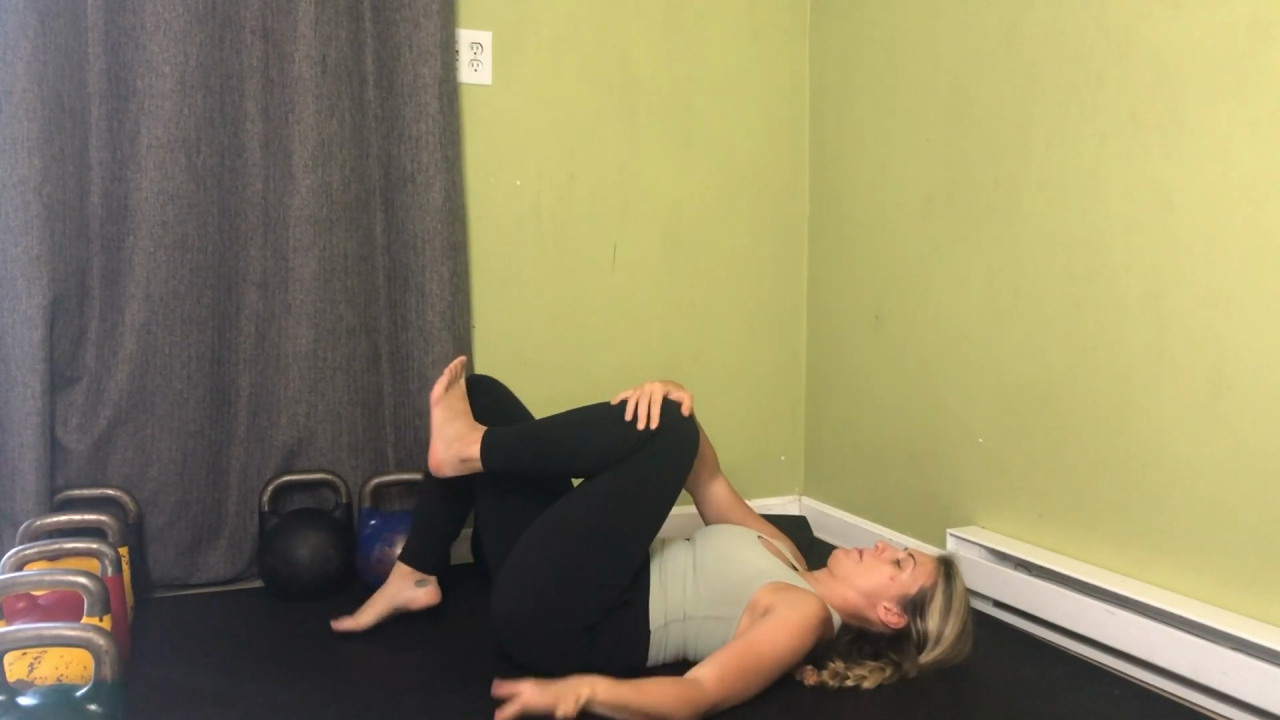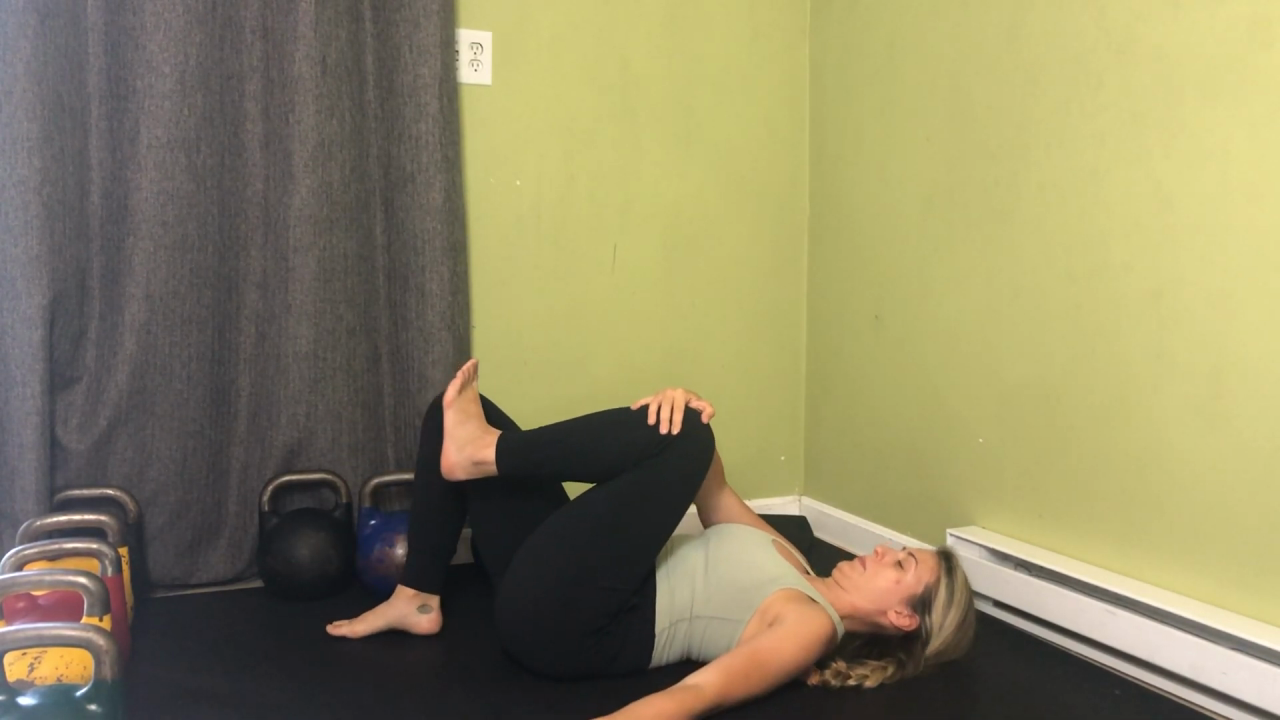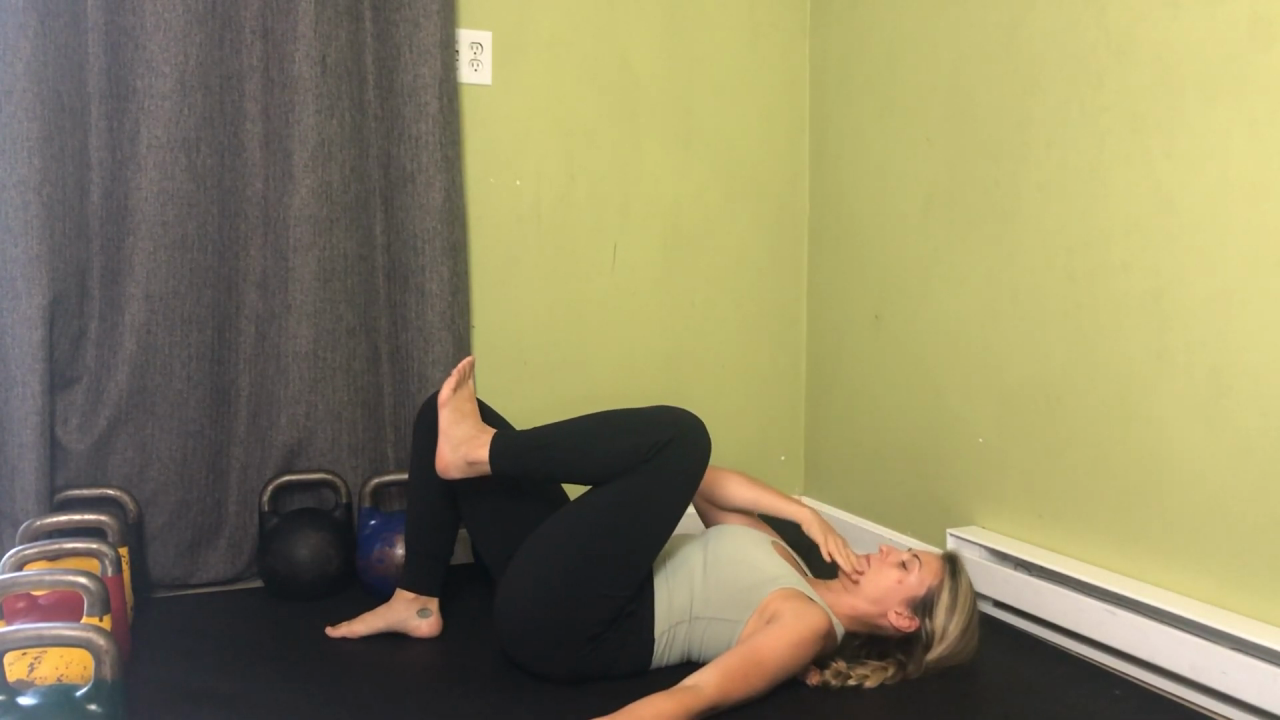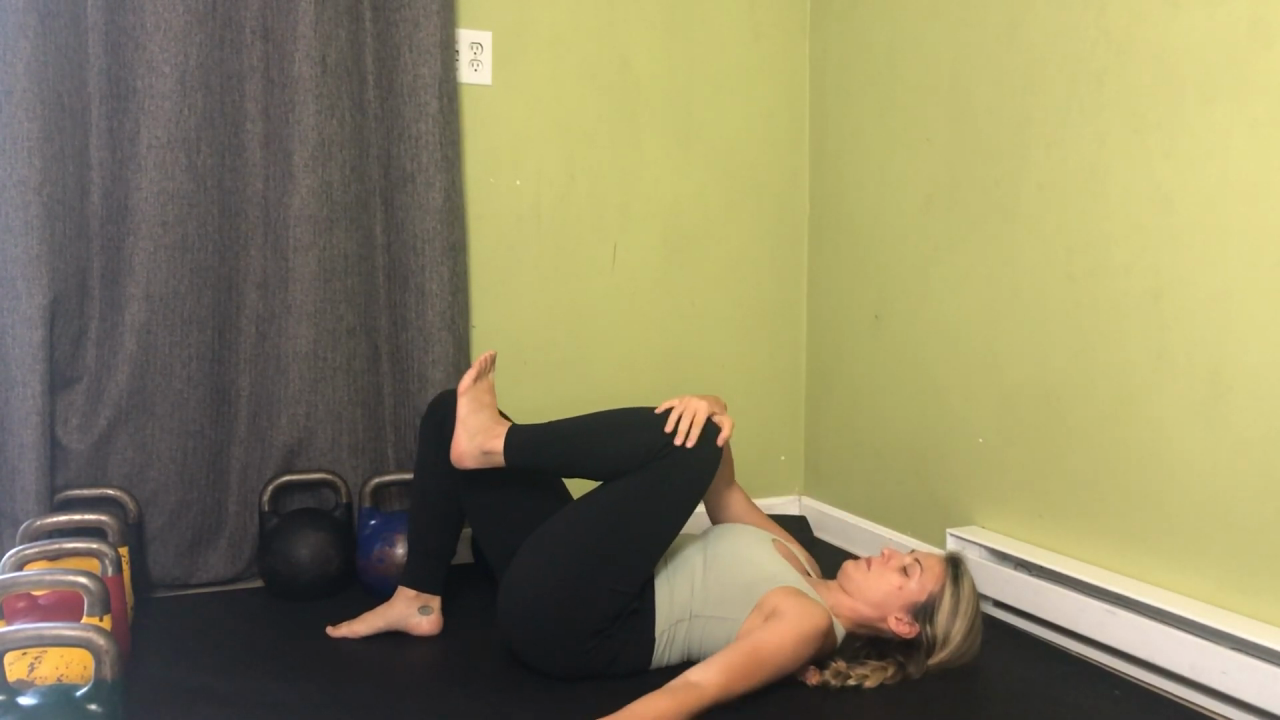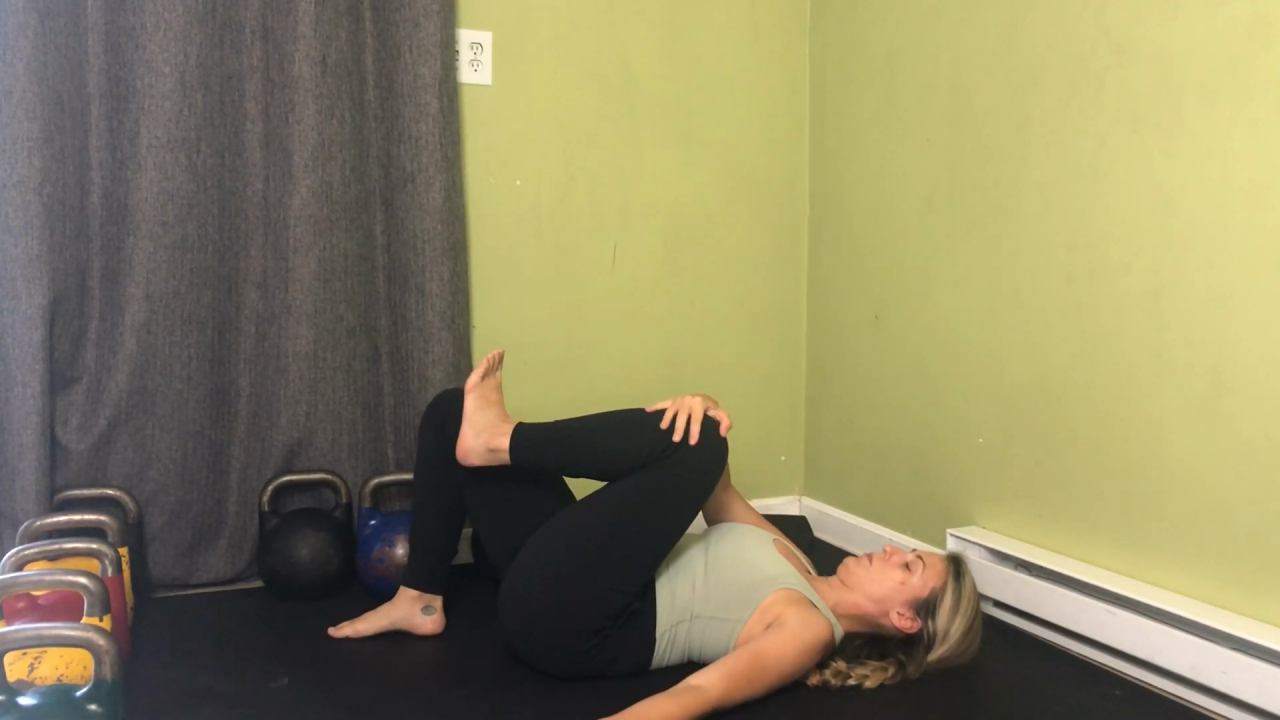
dt=0.5s
person 1, frame 1
left shoulder: (805, 615)
right shoulder: (785, 561)
right elbow: (708, 484)
right wrist: (670, 399)
left hip: (549, 614)
right hip: (555, 596)
left knee: (666, 433)
right knee: (481, 394)
left ankle: (470, 450)
right ankle: (415, 577)
person 1, frame 2
left shoulder: (811, 626)
right shoulder: (790, 563)
right elbow: (710, 491)
right wrist: (688, 412)
left hip: (562, 619)
right hip: (554, 582)
left knee: (685, 443)
right knee: (454, 414)
left ankle: (484, 453)
right ankle: (416, 599)
person 1, frame 3
left shoulder: (808, 626)
right shoulder: (789, 568)
right elbow: (703, 489)
right wrist: (805, 515)
left hip: (560, 621)
right hip: (557, 580)
left knee: (678, 434)
right knee: (444, 413)
left ankle: (479, 453)
right ankle: (416, 602)
person 1, frame 4
left shoulder: (808, 624)
right shoulder: (798, 565)
right elbow: (721, 490)
right wrist: (712, 416)
left hip: (562, 620)
right hip: (558, 583)
left knee: (683, 448)
right knee: (451, 409)
left ankle: (492, 443)
right ankle: (418, 601)
person 1, frame 5
left shoulder: (809, 630)
right shoulder: (794, 567)
right elbow: (718, 496)
right wrist: (705, 413)
left hip: (563, 619)
right hip: (568, 579)
left knee: (695, 449)
right knee: (451, 411)
left ankle: (499, 441)
right ankle: (420, 600)
